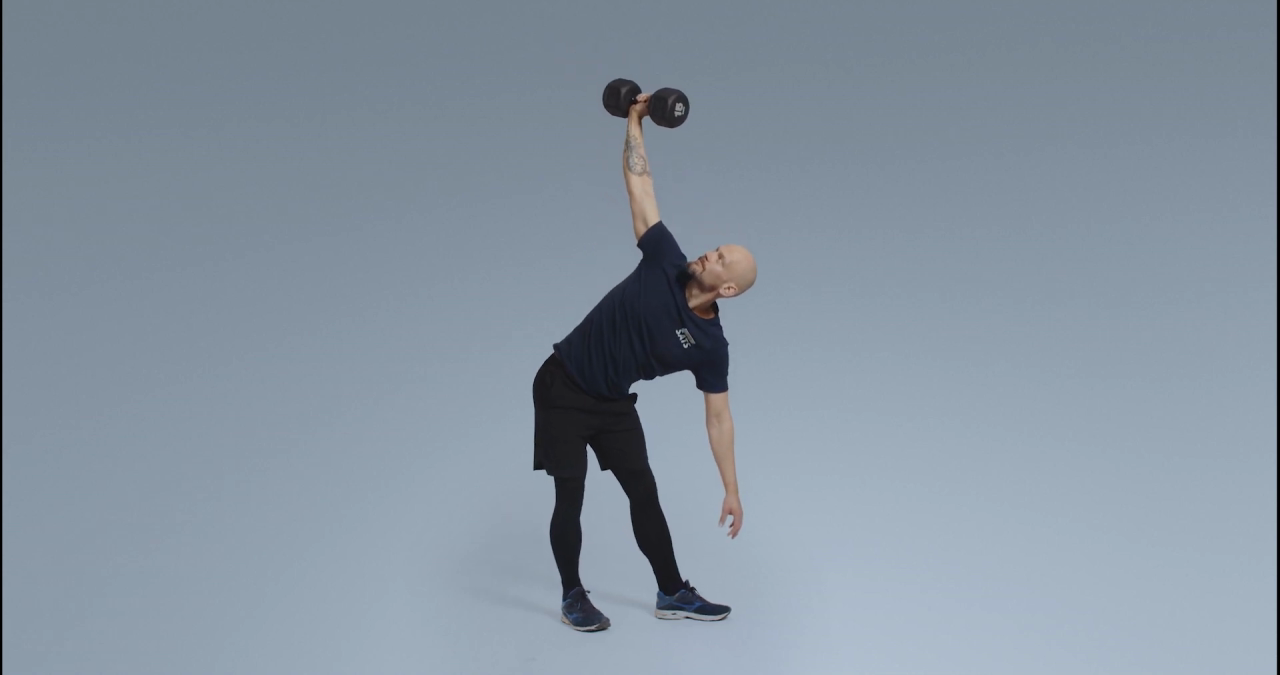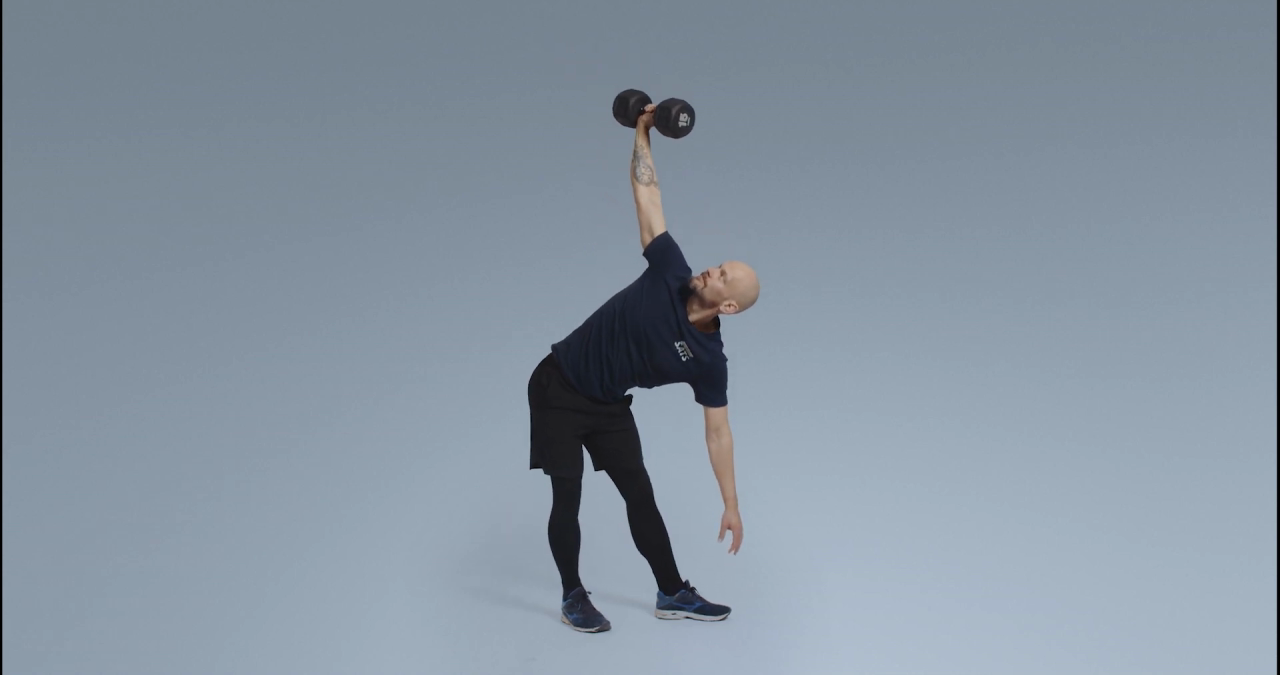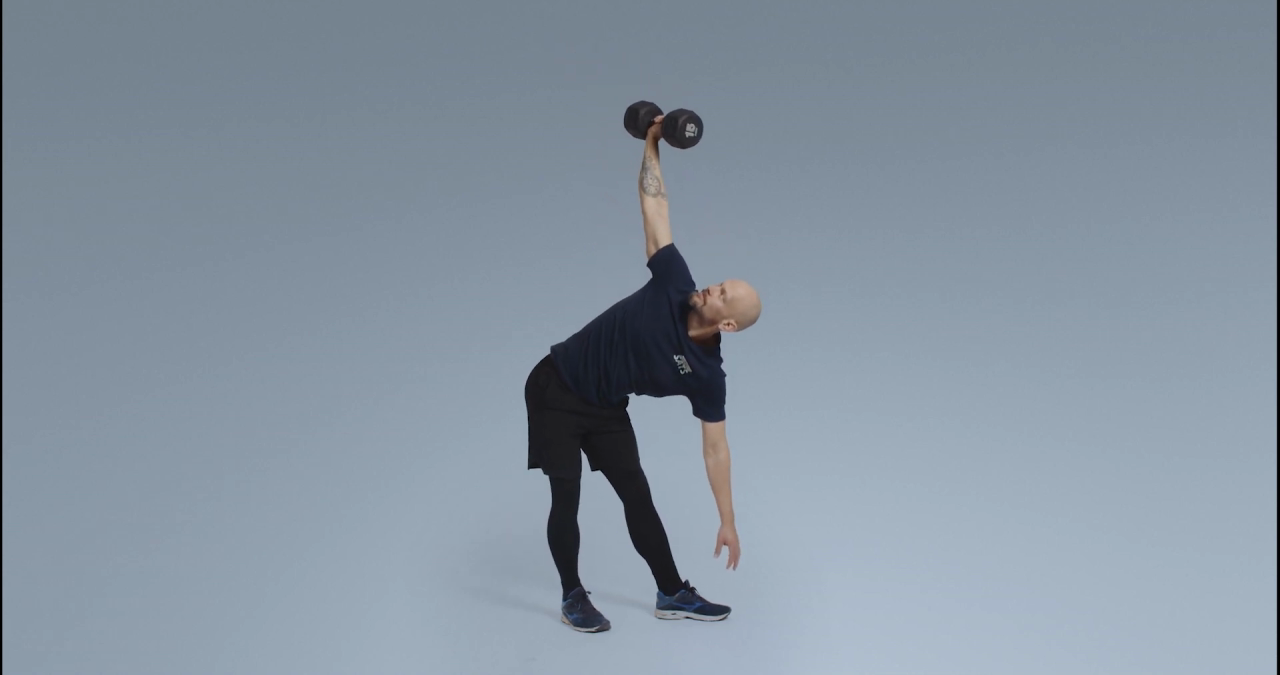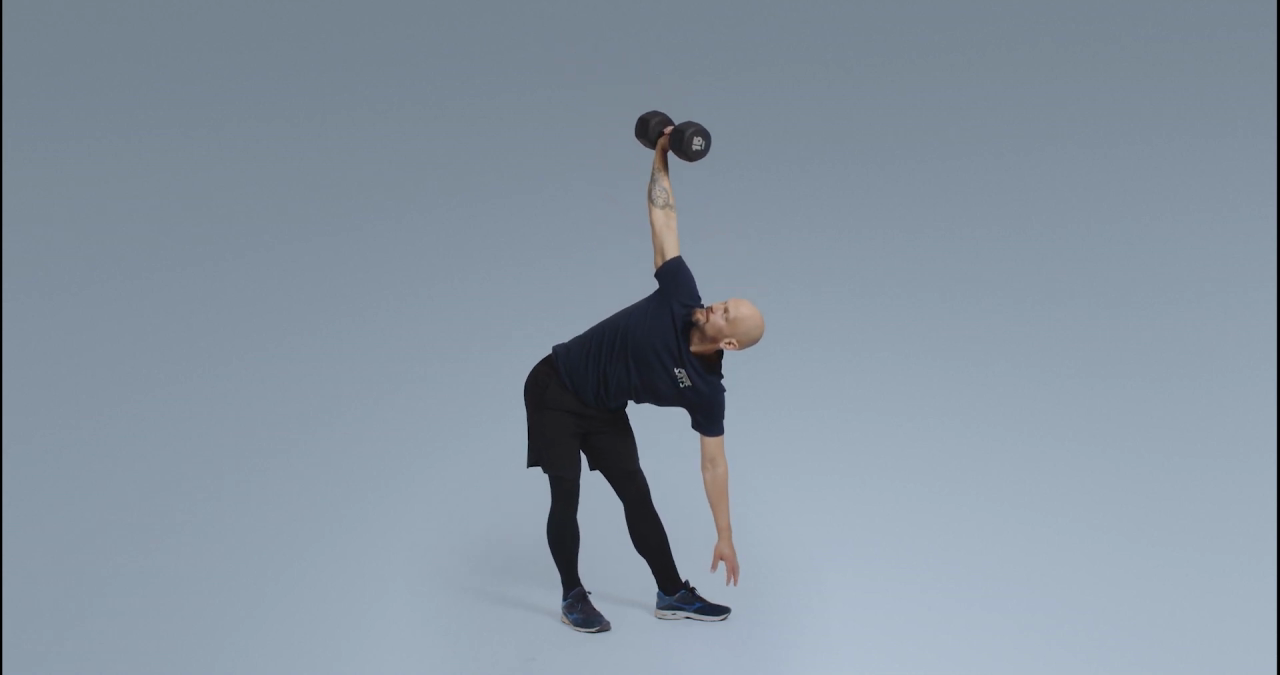
dt=0.2s
person 1, frame 1
left shoulder: (709, 346)
right shoulder: (666, 264)
left elbow: (718, 417)
right elbow: (640, 186)
left wrist: (731, 489)
right wrist: (635, 122)
left hip: (613, 401)
right hip: (561, 388)
left knee: (644, 492)
right knee: (570, 496)
left ankle: (672, 593)
right ankle: (573, 597)
person 1, frame 2
left shoulder: (707, 361)
right shoulder: (670, 273)
left elbow: (718, 432)
right elbow: (646, 195)
left wrist: (731, 505)
right wrist: (642, 132)
left hip: (608, 404)
right hip: (557, 388)
left knee: (640, 493)
right knee: (568, 496)
left ankle: (672, 593)
right ankle: (573, 597)
person 1, frame 3
left shoulder: (706, 375)
right shoulder: (675, 285)
left elbow: (715, 448)
right elbow: (655, 206)
left wrist: (728, 521)
right wrist: (652, 144)
left hip: (604, 407)
right hip: (554, 389)
left knee: (637, 493)
right knee: (567, 496)
left ankle: (673, 594)
right ankle: (573, 598)
person 1, frame 4
left shoulder: (705, 390)
right shoulder: (681, 298)
left elbow: (713, 463)
right elbow: (662, 216)
left wrist: (724, 537)
right wrist: (660, 154)
left hip: (603, 409)
right hip: (554, 389)
left knee: (636, 493)
right knee: (567, 495)
left ankle: (672, 594)
right ankle: (573, 597)
